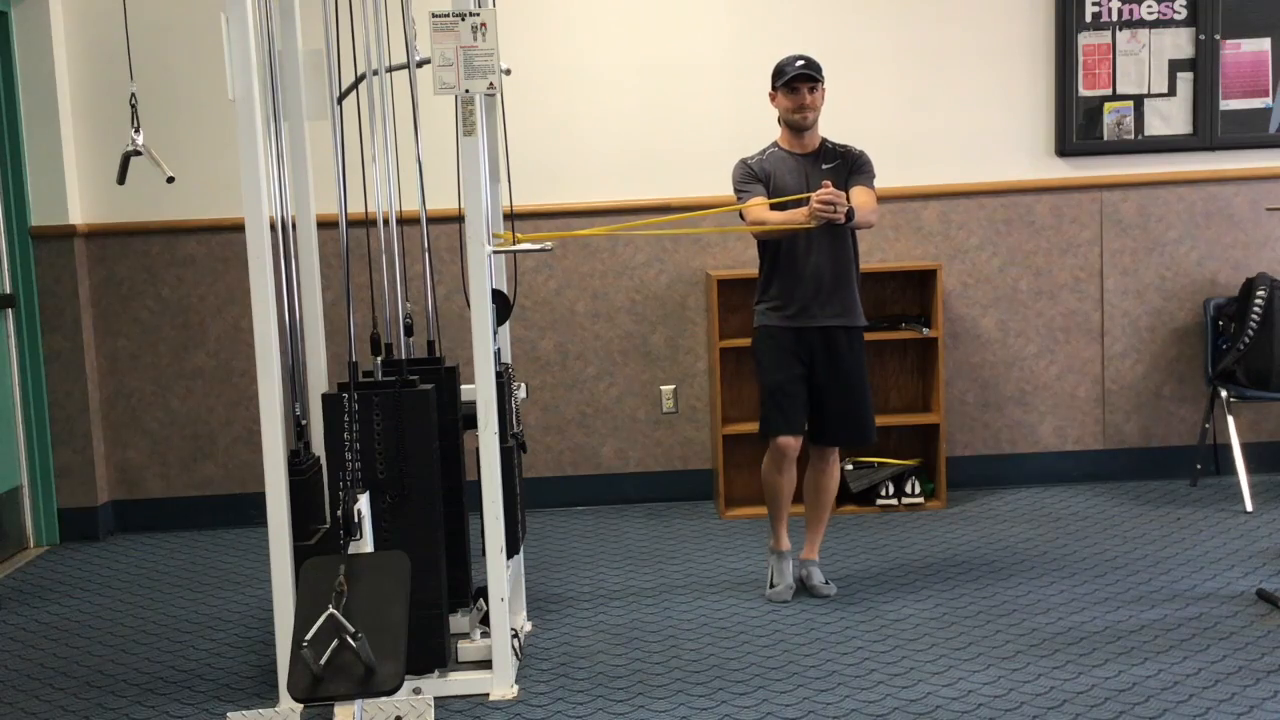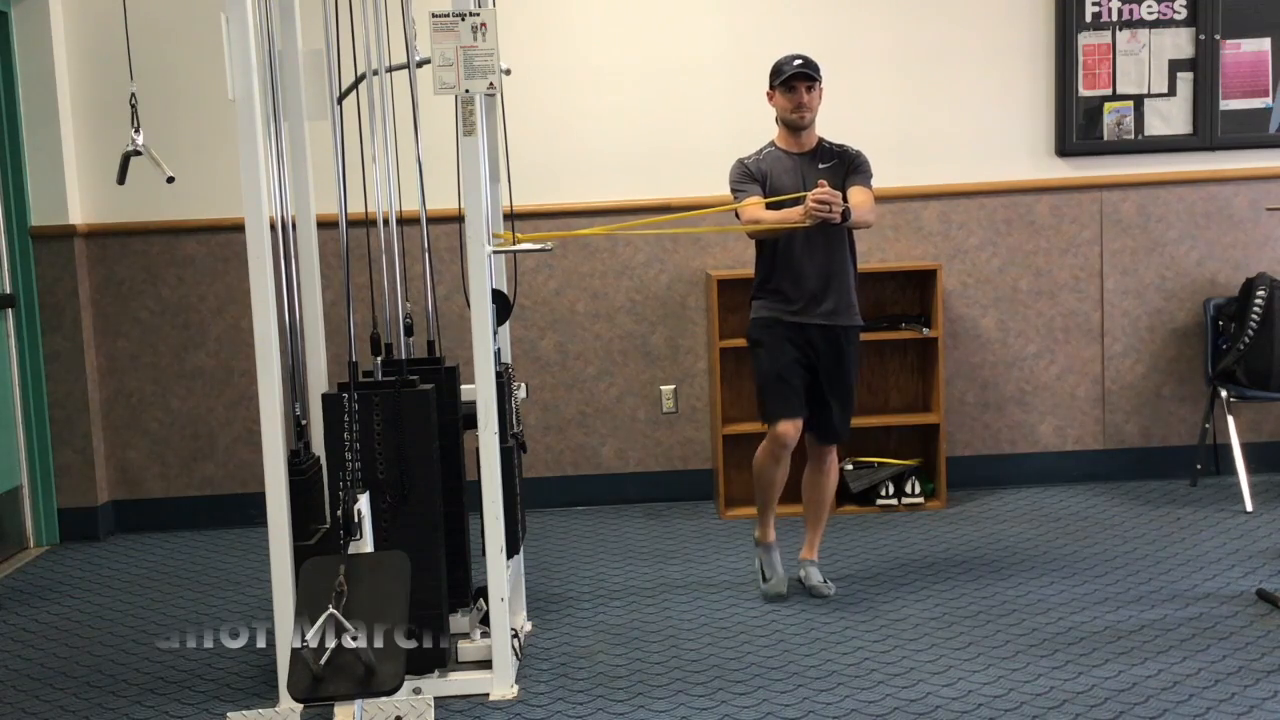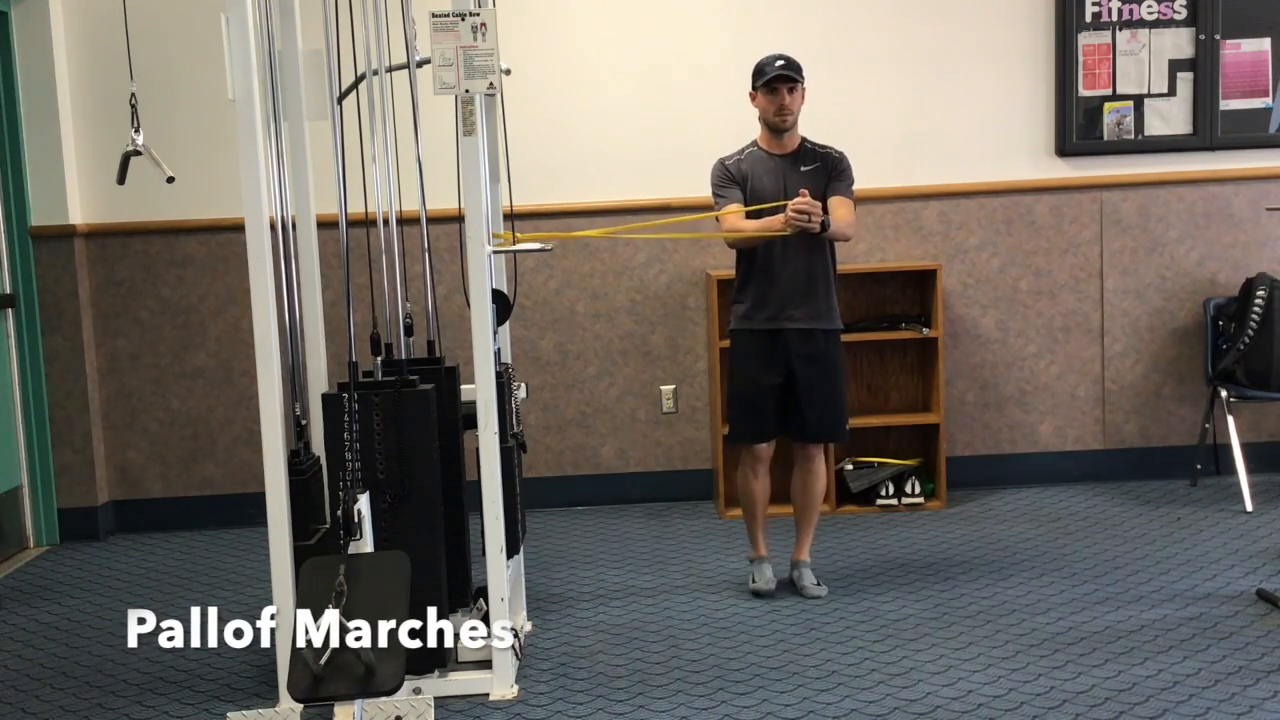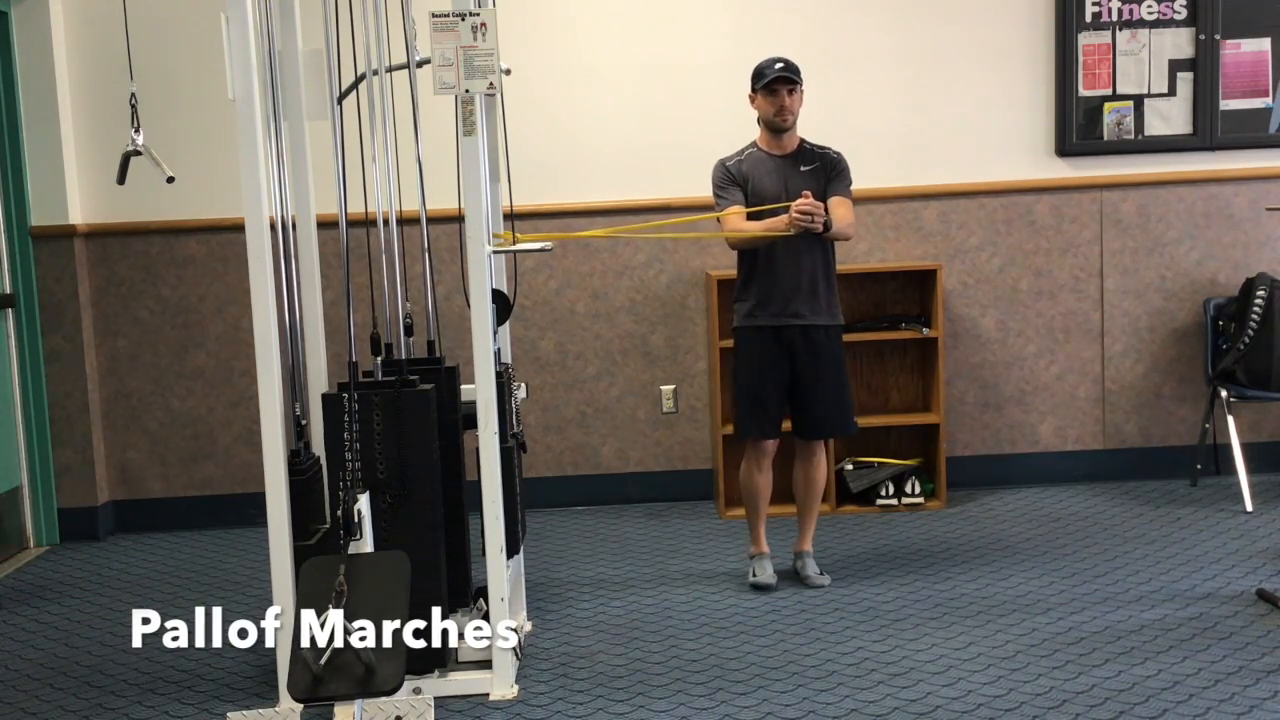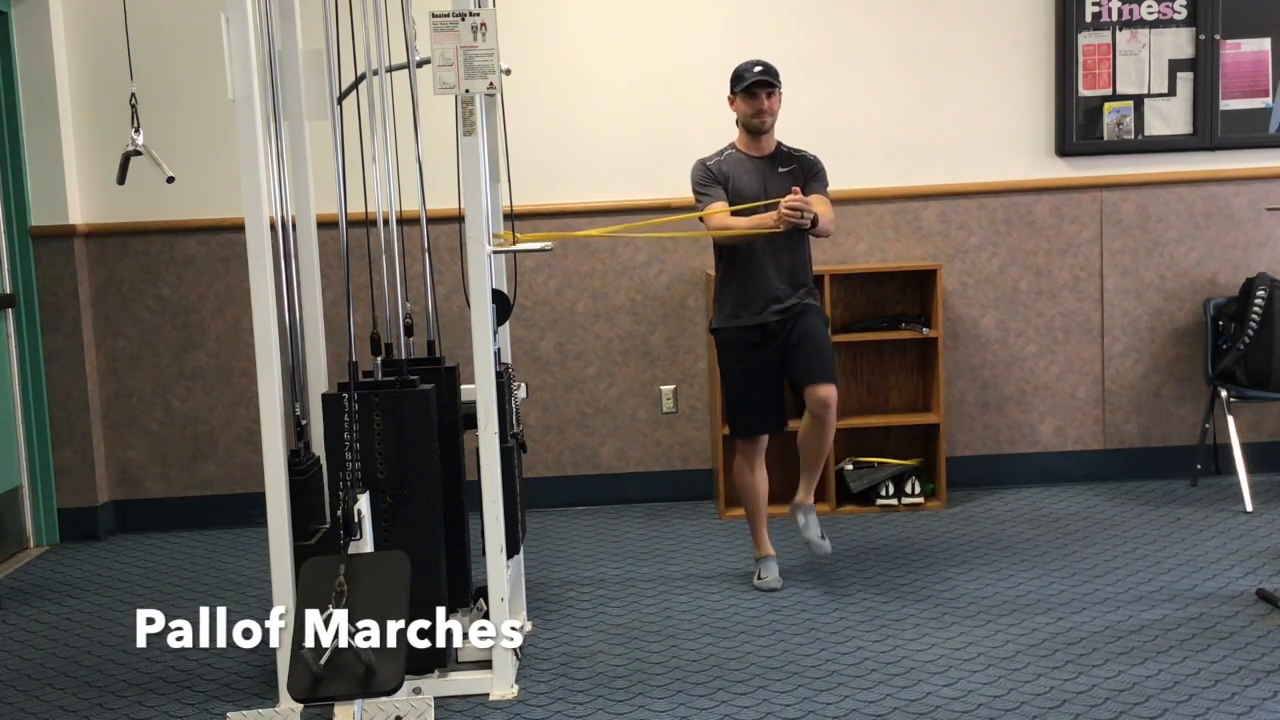
dt=1s
person 1, frame 1
left shoulder: (852, 160)
right shoulder: (753, 167)
left elbow: (869, 213)
right elbow: (759, 222)
left wrist: (843, 210)
right wrist: (806, 212)
left hip: (840, 322)
right hip: (781, 322)
left knee: (827, 447)
right knee: (784, 443)
left ankle: (811, 557)
right ankle: (780, 549)
person 1, frame 2
left shoulder: (848, 160)
right shoulder: (751, 167)
left elbow: (867, 213)
right elbow: (753, 223)
left wrist: (840, 210)
right wrist: (800, 212)
left hip: (836, 318)
right hip: (777, 315)
left knee: (825, 444)
right knee: (784, 433)
left ankle: (809, 558)
right ankle: (765, 535)
person 1, frame 3
left shoulder: (831, 162)
right shoulder: (731, 168)
left elbow: (846, 227)
right elbow: (734, 233)
left wrist: (817, 222)
right wrist: (783, 221)
left hip: (816, 325)
right hip: (755, 327)
left knee: (810, 448)
right knee: (756, 449)
left ankle: (802, 559)
right ankle: (760, 556)
person 1, frame 4
left shoulder: (829, 163)
right shoulder: (732, 168)
left elbow: (846, 226)
right elbow: (735, 233)
left wrist: (820, 222)
right wrist: (786, 221)
left hip: (818, 320)
right hip: (759, 323)
left knee: (813, 441)
right knee: (761, 443)
left ankle: (805, 549)
right ankle: (759, 549)
person 1, frame 5
left shoulder: (805, 164)
right shoulder: (711, 169)
left elbow: (827, 223)
right elbow: (721, 228)
left wrist: (808, 217)
right wrist: (775, 217)
left hip: (797, 303)
right hip: (741, 319)
left knee: (824, 399)
right knee: (750, 441)
left ankle: (805, 501)
right ankle: (764, 552)
